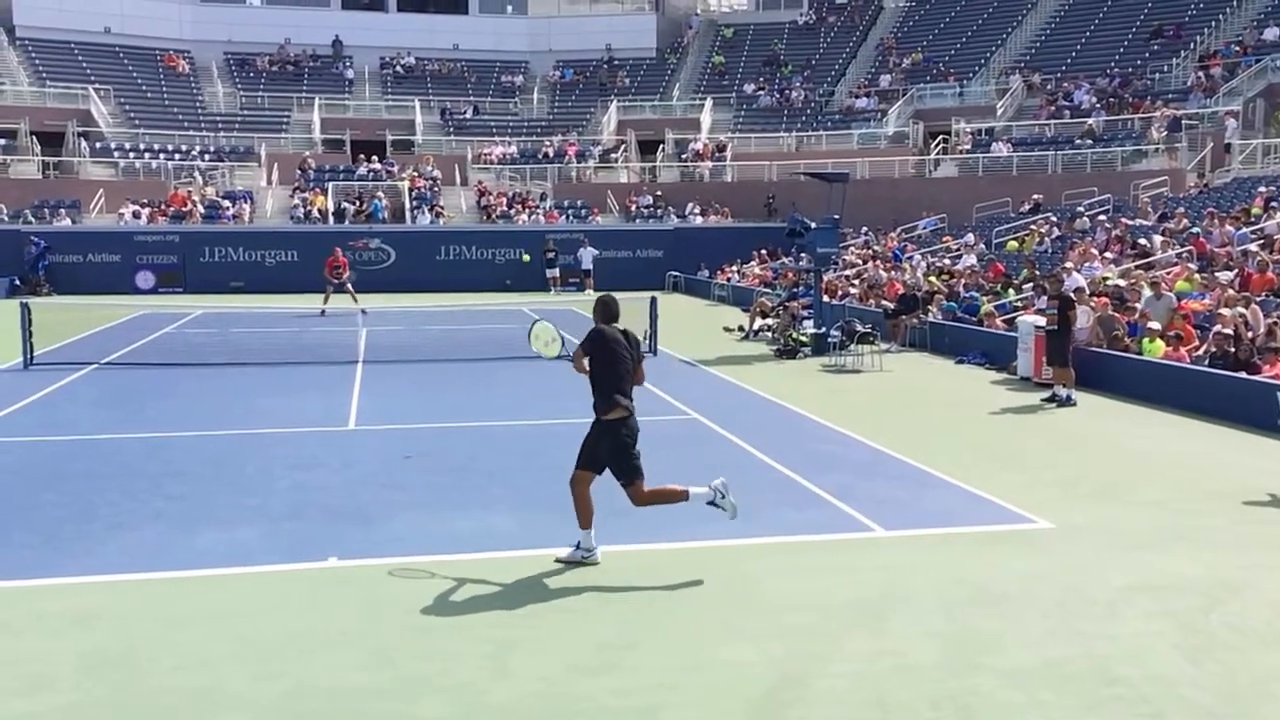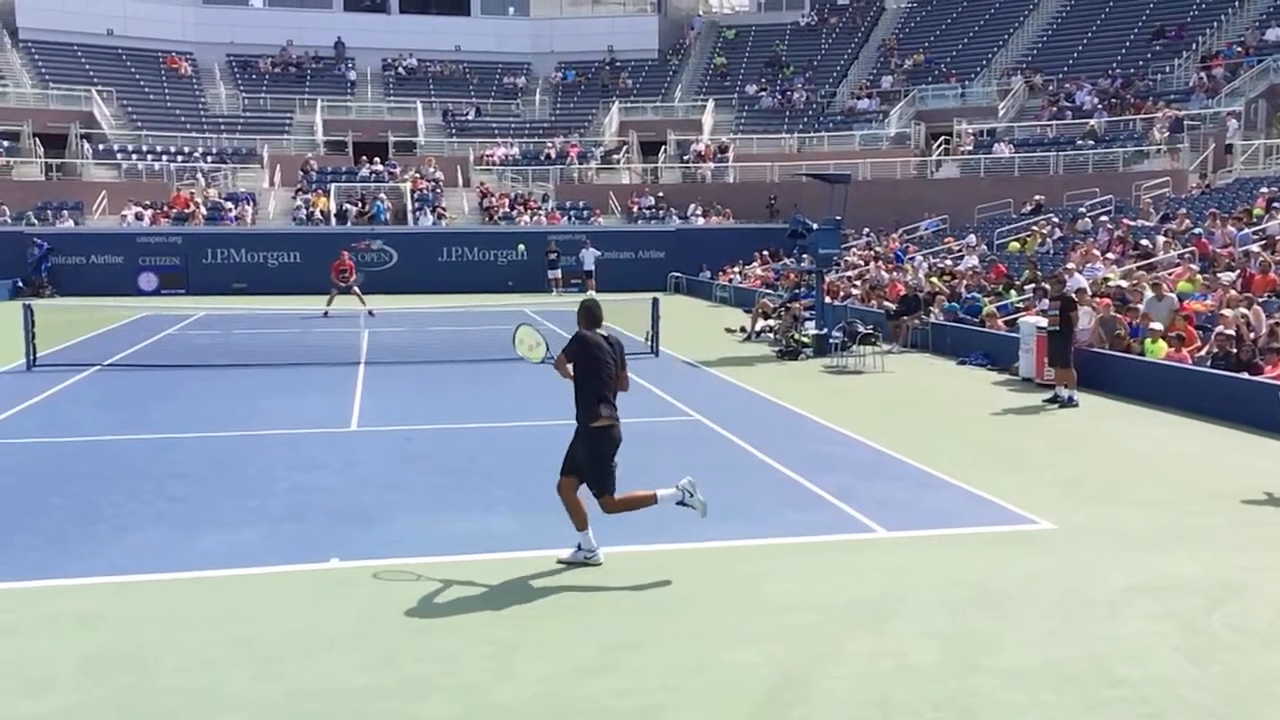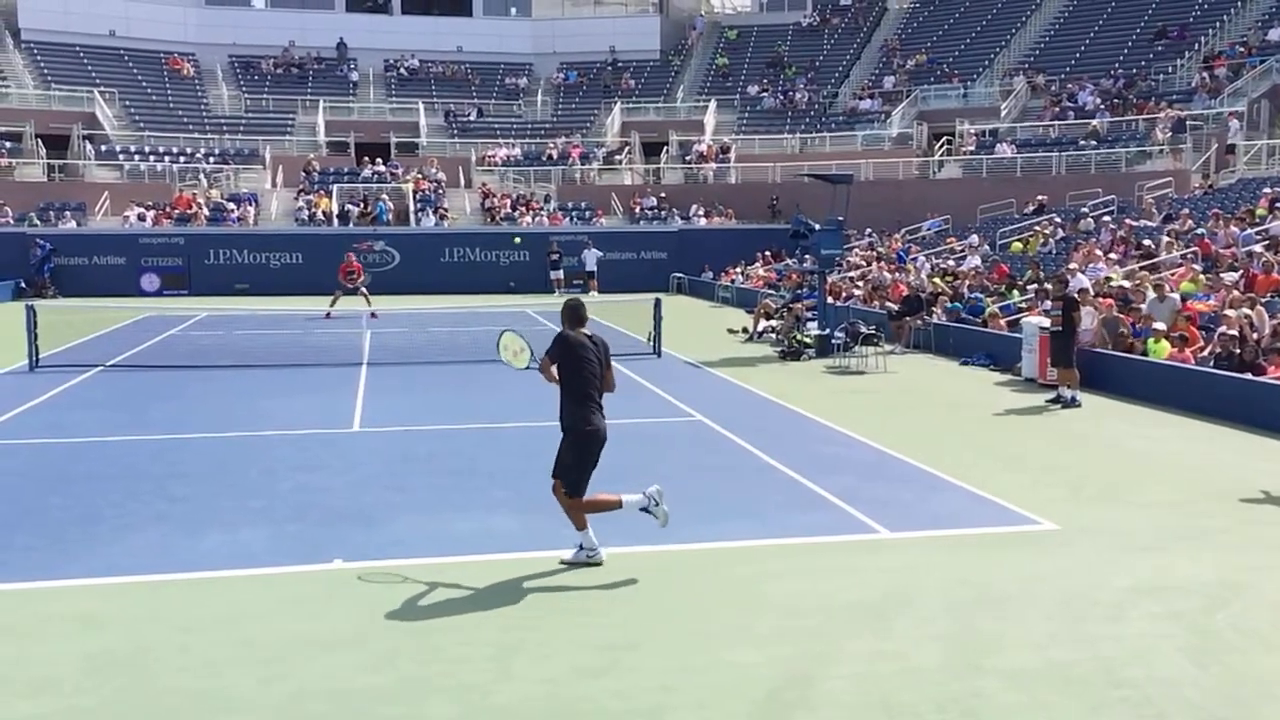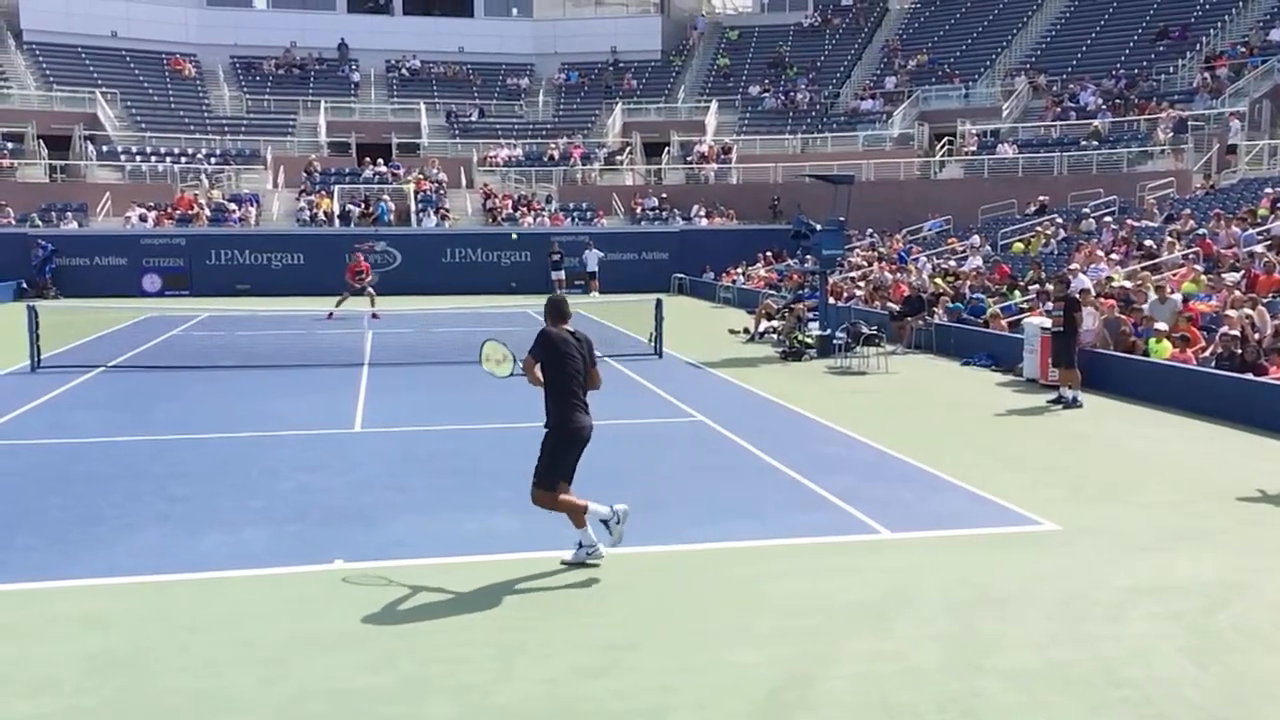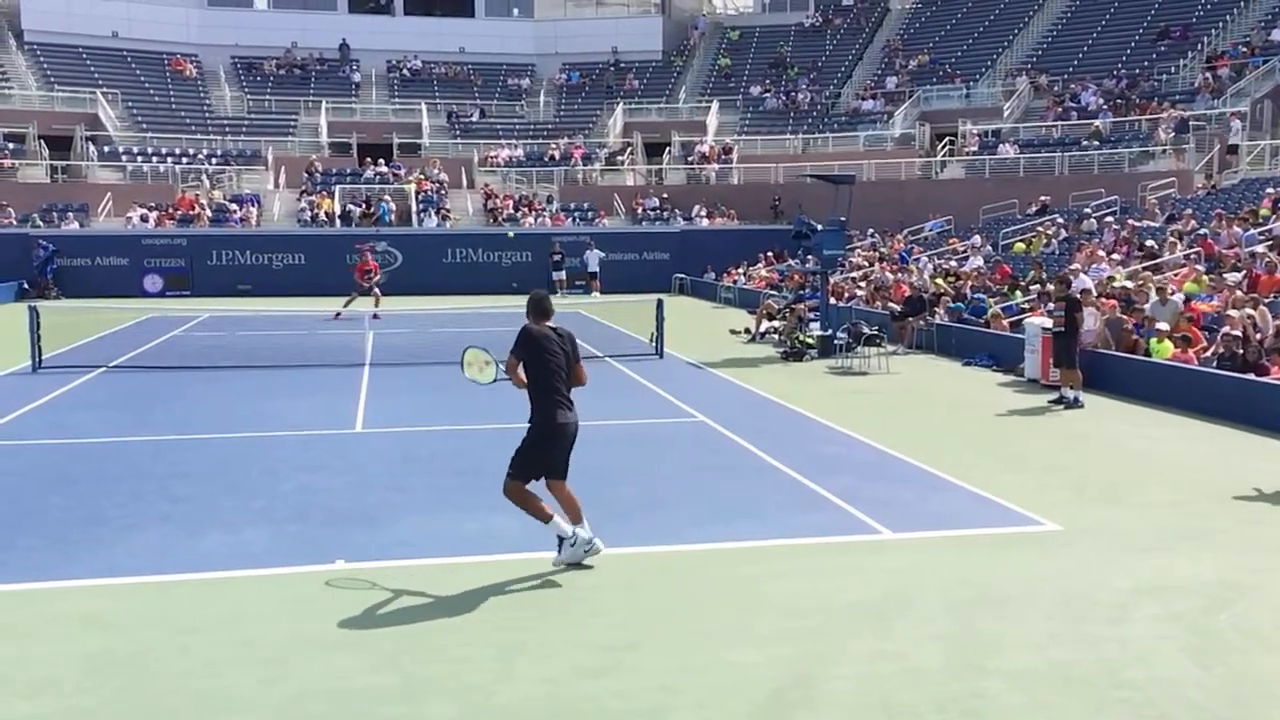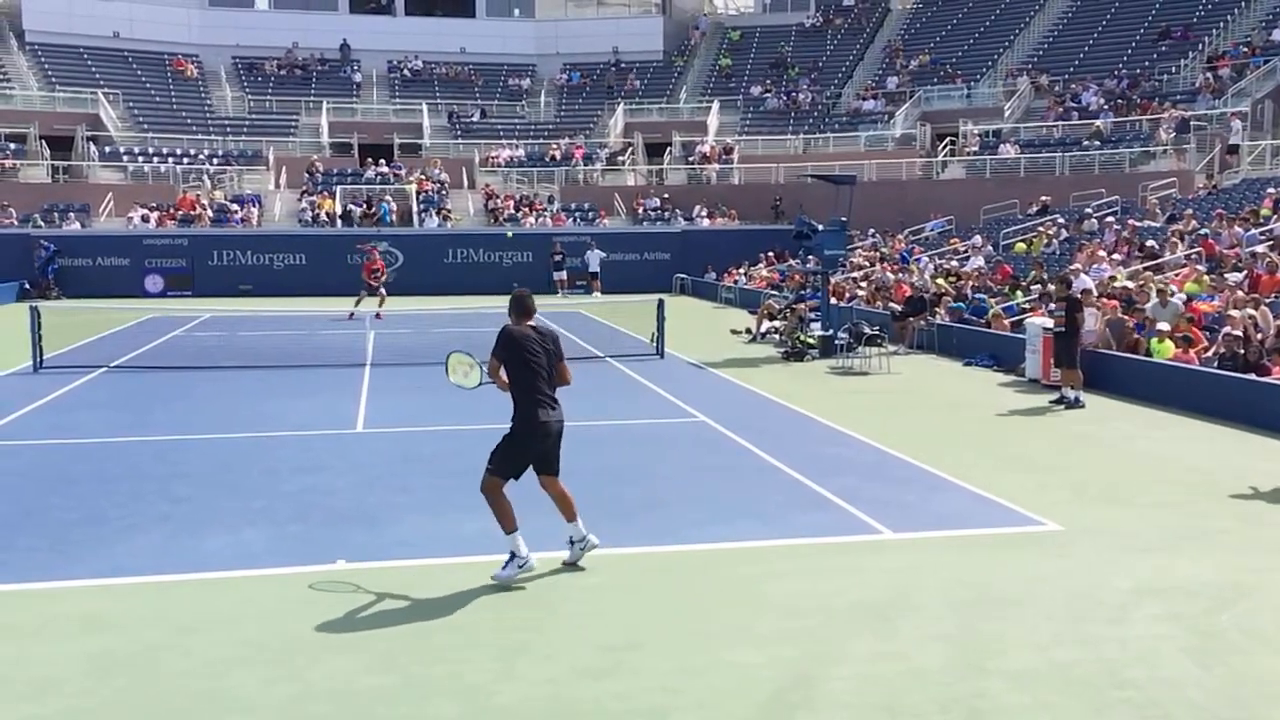
dt=0.4s
person 1, frame 1
left shoulder: (599, 334)
right shoulder: (631, 339)
left elbow: (577, 359)
right elbow: (639, 379)
left wrist: (585, 369)
left hip: (616, 426)
right hip: (607, 424)
left knee: (640, 496)
right knee: (578, 481)
left ankle: (711, 494)
right ankle: (587, 547)
person 1, frame 2
left shoulder: (581, 340)
right shoulder: (615, 343)
left elbow: (559, 365)
right elbow: (623, 384)
left wrist: (572, 375)
left hip: (599, 431)
right hip: (590, 430)
left knee: (609, 503)
right knee: (565, 487)
left ankle: (679, 493)
right ankle: (588, 549)
person 1, frame 3
left shoulder: (565, 339)
right shoulder: (600, 343)
left elbow: (544, 367)
right elbow: (609, 385)
left wrist: (557, 379)
left hip: (583, 430)
right hip: (590, 427)
left knee: (575, 503)
right knee: (560, 489)
left ankle: (644, 500)
right ankle: (590, 548)
person 1, frame 4
left shoulder: (547, 336)
right shoulder: (584, 340)
left elbow: (528, 368)
right elbow: (595, 383)
left wrist: (540, 380)
left hip: (565, 427)
right hip: (581, 424)
left knee: (542, 496)
right knee: (559, 489)
left ankle: (608, 514)
right ankle: (590, 545)
person 1, frame 5
left shoulder: (529, 333)
right shoulder: (567, 336)
left elbow: (510, 369)
right elbow: (580, 379)
left wrist: (523, 381)
left hip: (548, 423)
right hip: (568, 421)
left knee: (513, 488)
right knee: (557, 484)
left ankle: (567, 534)
right ankle: (586, 541)
person 1, frame 6
left shoulder: (509, 333)
right shoulder: (550, 336)
left elbow: (493, 372)
right elbow: (565, 378)
left wrist: (505, 382)
left hip: (530, 422)
right hip: (554, 419)
left knee: (491, 485)
right knee: (550, 482)
left ankle: (520, 555)
right ankle: (581, 538)
